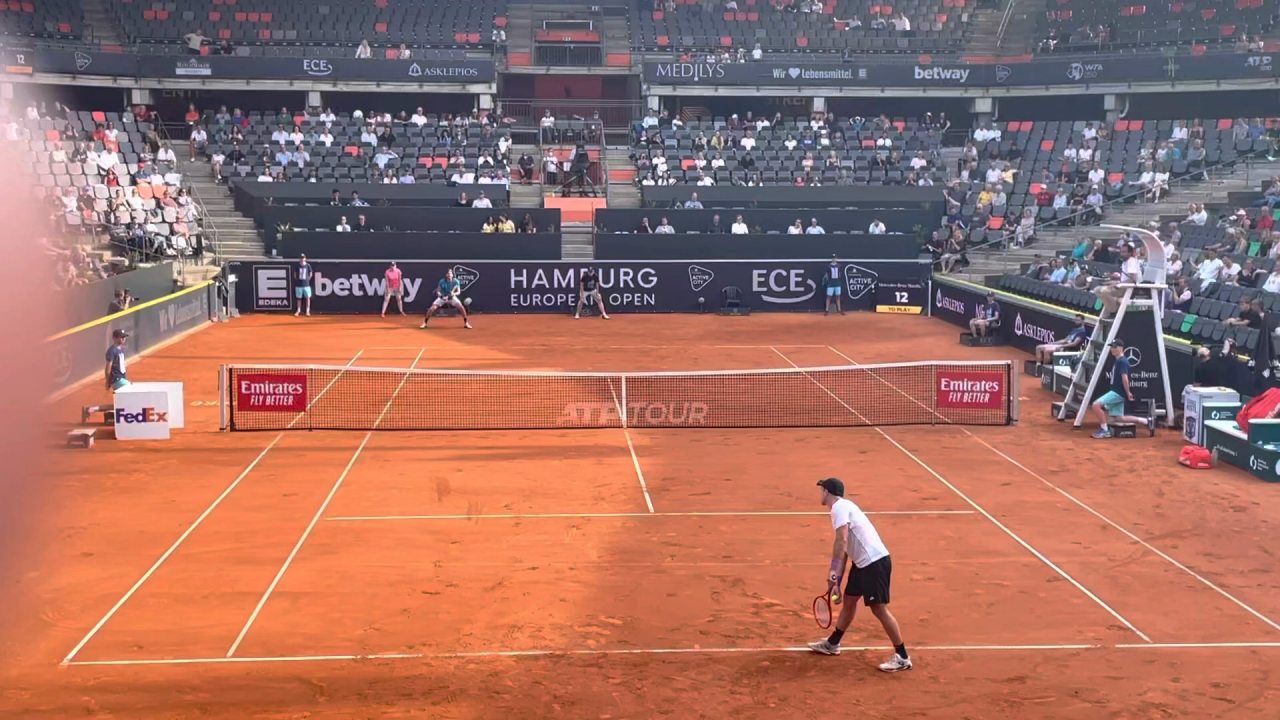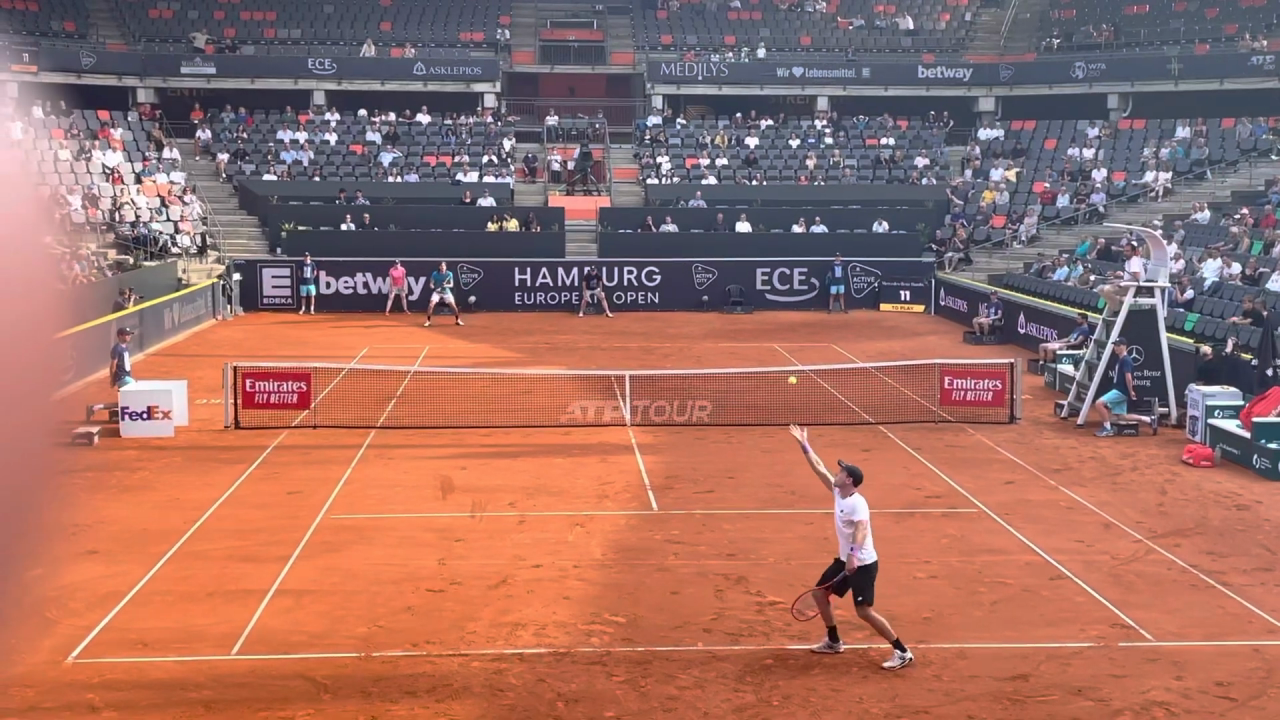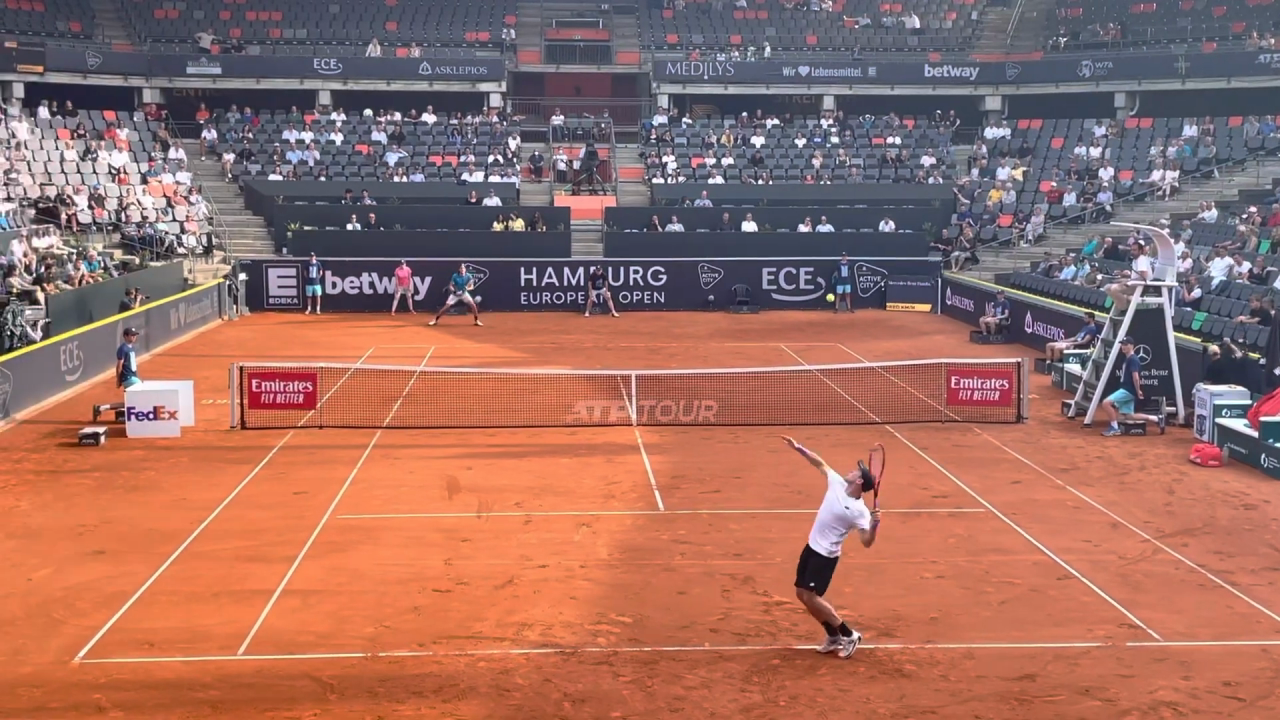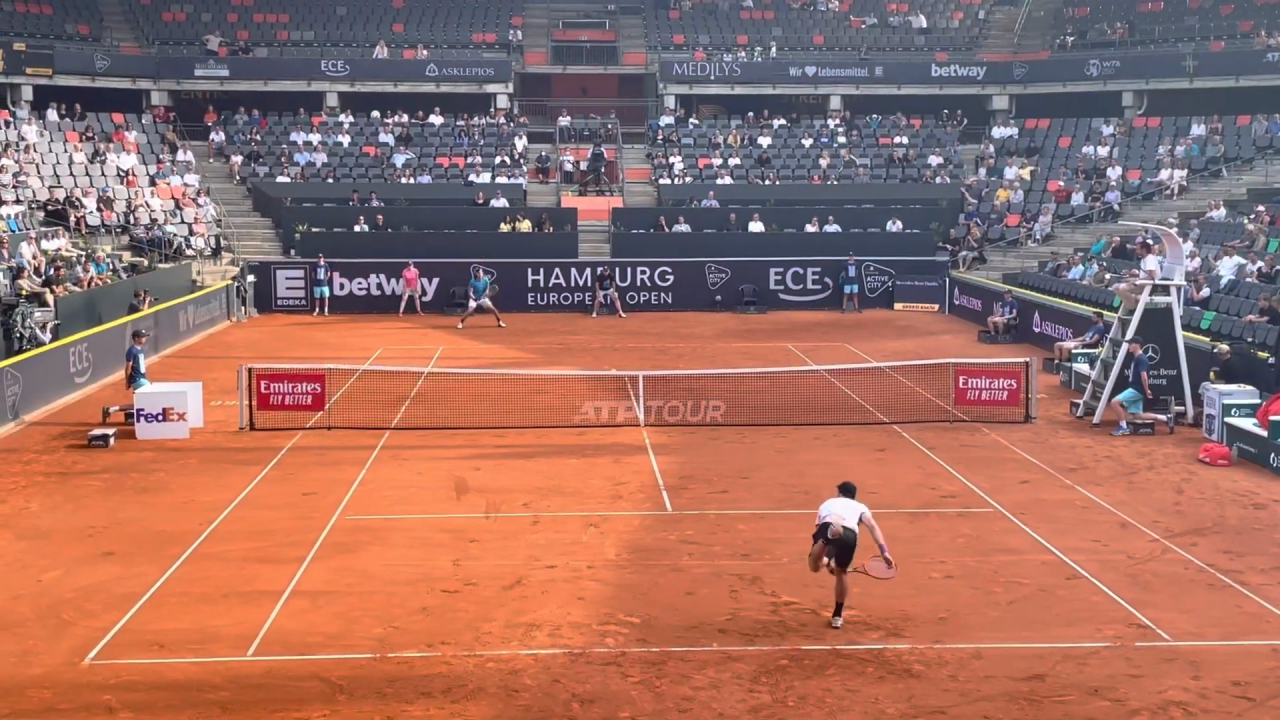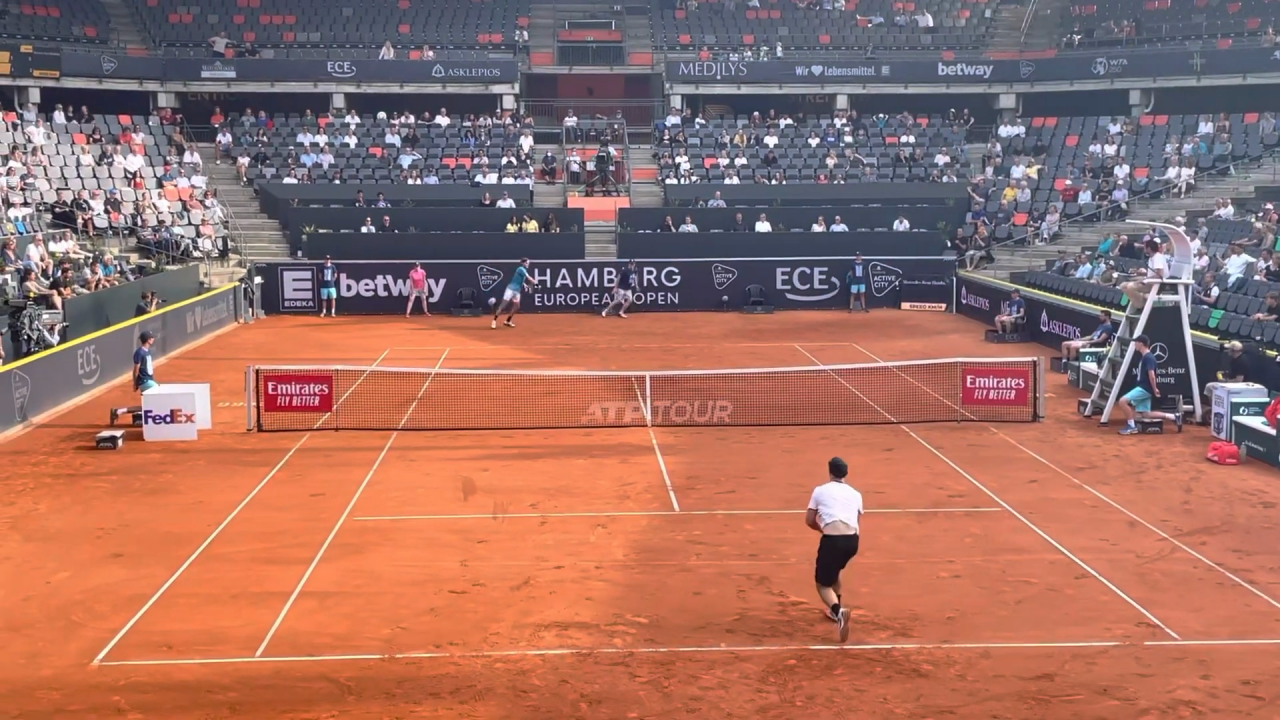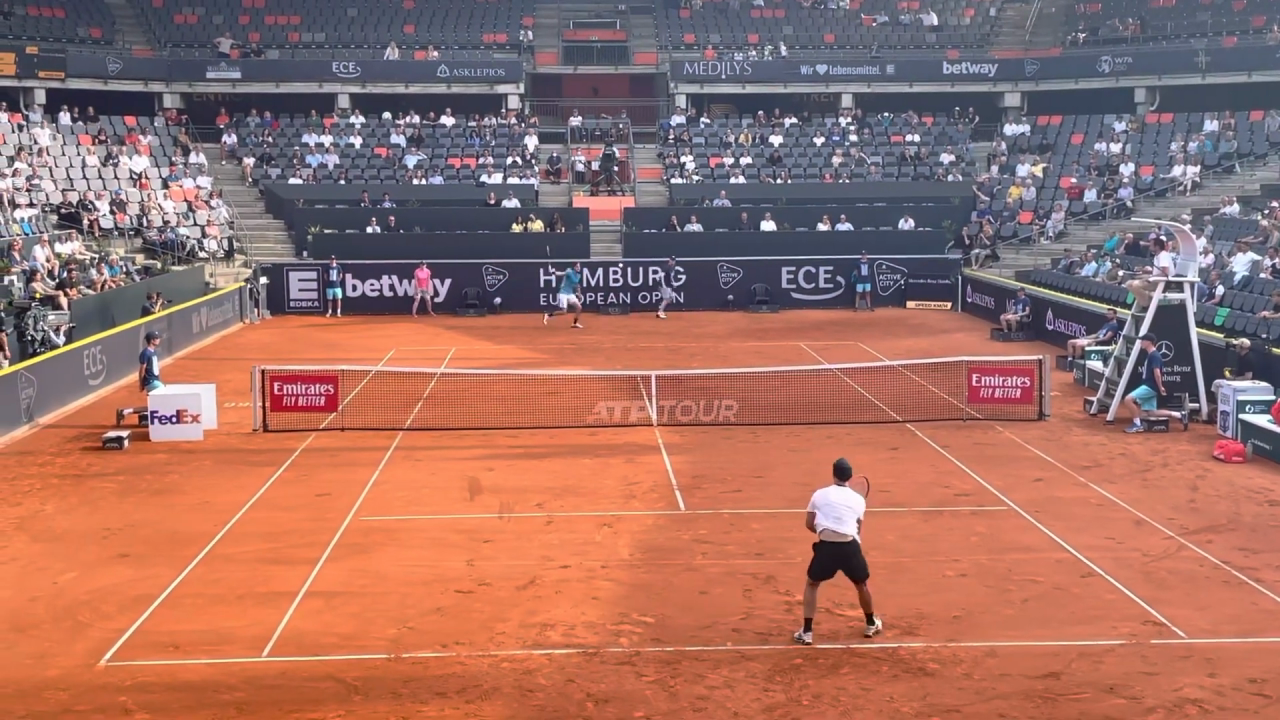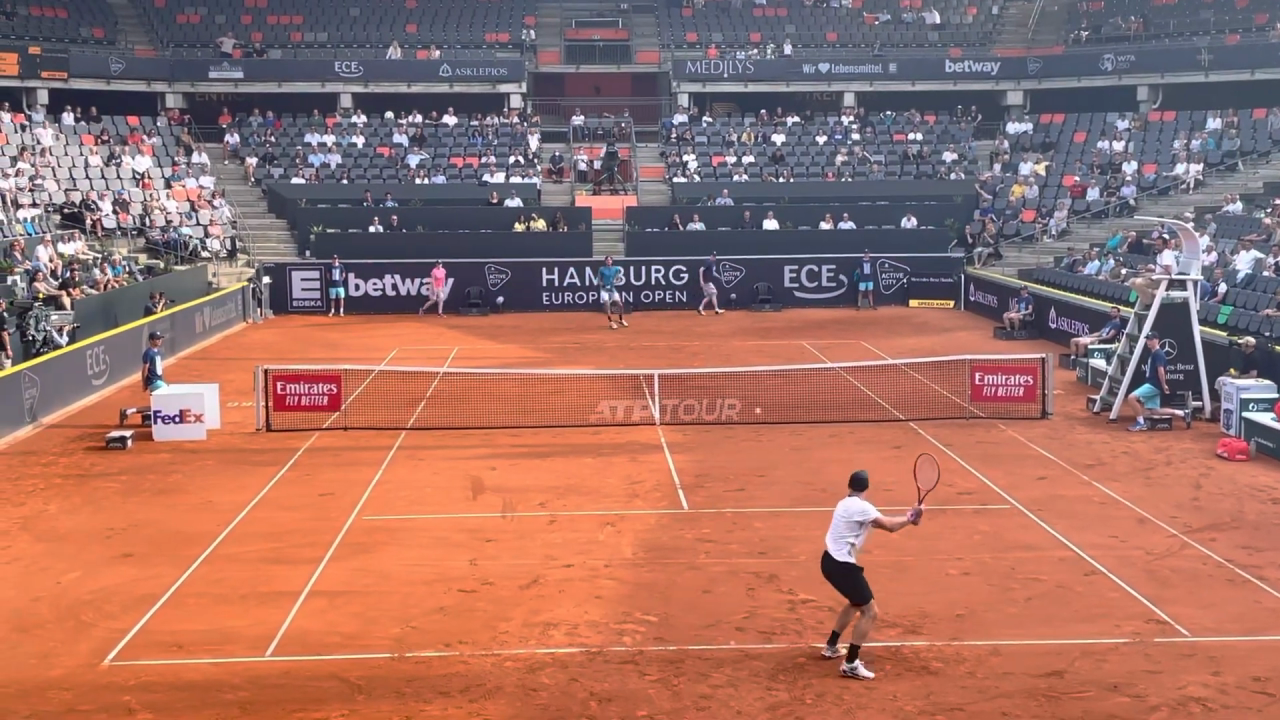
dt=0.5s
person 1, frame 1
left shoulder: (839, 507)
right shoulder: (842, 508)
left elbow: (841, 542)
right elbow: (843, 549)
left wrist: (833, 572)
right wrist: (835, 578)
left hip: (875, 562)
right hip: (862, 563)
left knee: (879, 608)
right knee: (848, 600)
left ankle: (902, 657)
right ankle: (832, 643)
person 1, frame 2
left shoulder: (857, 503)
right shoulder: (839, 492)
left elbow: (861, 532)
right elbow: (819, 468)
left wrist: (854, 556)
right wrist: (804, 444)
left hip: (863, 564)
right hip: (844, 560)
left knee: (864, 612)
right knee: (819, 594)
left ankle: (902, 652)
right ankle: (833, 641)
person 1, frame 3
left shoulder: (860, 512)
right shoulder: (840, 485)
left elbow: (867, 543)
right elbow: (820, 464)
left wrist: (875, 525)
right wrist: (798, 447)
left hip: (826, 555)
right hip: (812, 548)
left knee: (812, 598)
right knee: (803, 595)
left ankle: (849, 635)
right ankle: (835, 636)
person 1, frame 4
left shoulder: (827, 504)
right shoulder: (860, 507)
left elbow: (817, 531)
right elbow: (873, 526)
left wrist: (826, 561)
right wrist: (884, 551)
left hip: (827, 528)
right hip: (849, 535)
left knee: (815, 565)
right knee: (841, 572)
left ankle: (829, 535)
right ankle: (837, 616)
person 1, frame 5
left shoulder: (820, 490)
right shoulder: (856, 494)
left elbow: (809, 521)
left hip: (832, 540)
right hip: (852, 540)
left knee: (824, 587)
right knee: (834, 570)
left ankle: (838, 612)
right ankle: (836, 609)
person 1, frame 6
left shoulder: (819, 494)
right shoulder: (858, 500)
left elbow: (809, 524)
right elbow: (857, 529)
left hip: (826, 547)
right hip: (850, 547)
left knee: (812, 585)
right knee: (862, 585)
left ankle: (807, 632)
right ankle: (871, 624)
person 1, frame 7
left shoulder: (847, 503)
right shoulder: (860, 506)
left elbow: (884, 522)
right elbow: (889, 526)
left wrist: (906, 516)
right wrist: (912, 516)
left hip: (832, 561)
right hip: (840, 565)
left knee: (858, 602)
right knee: (870, 611)
left ankle: (831, 646)
right ankle: (851, 663)
